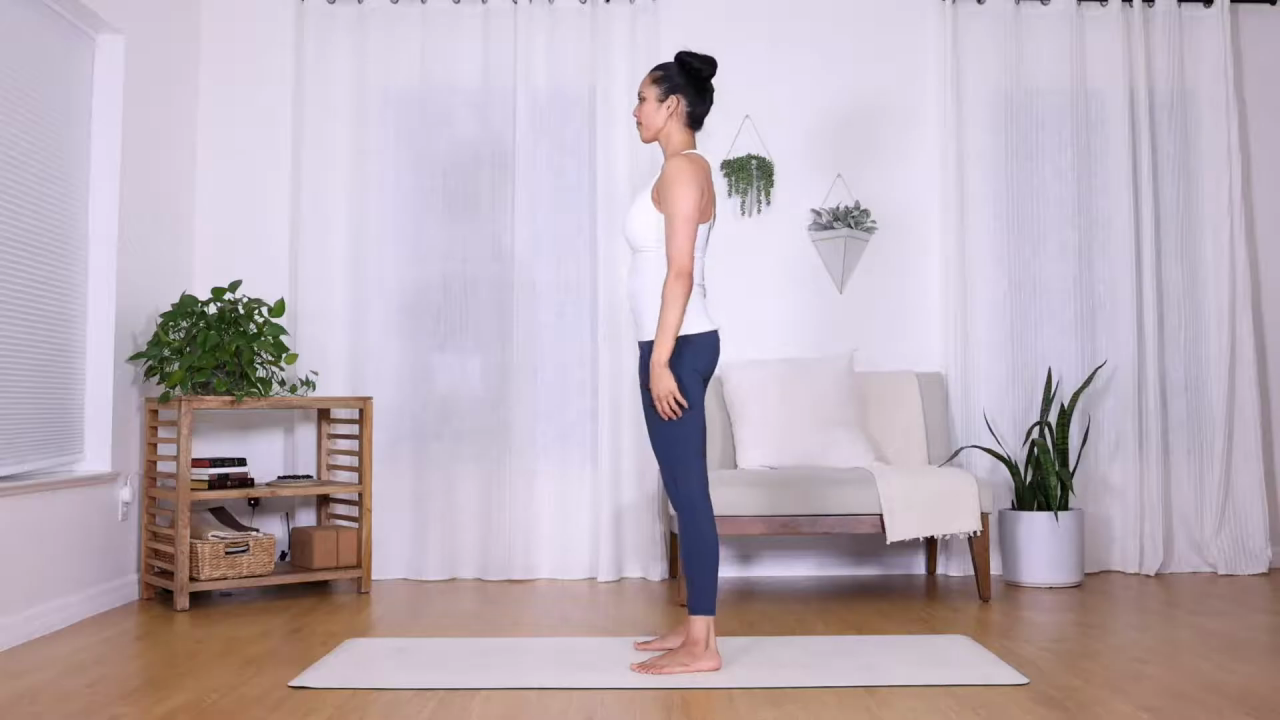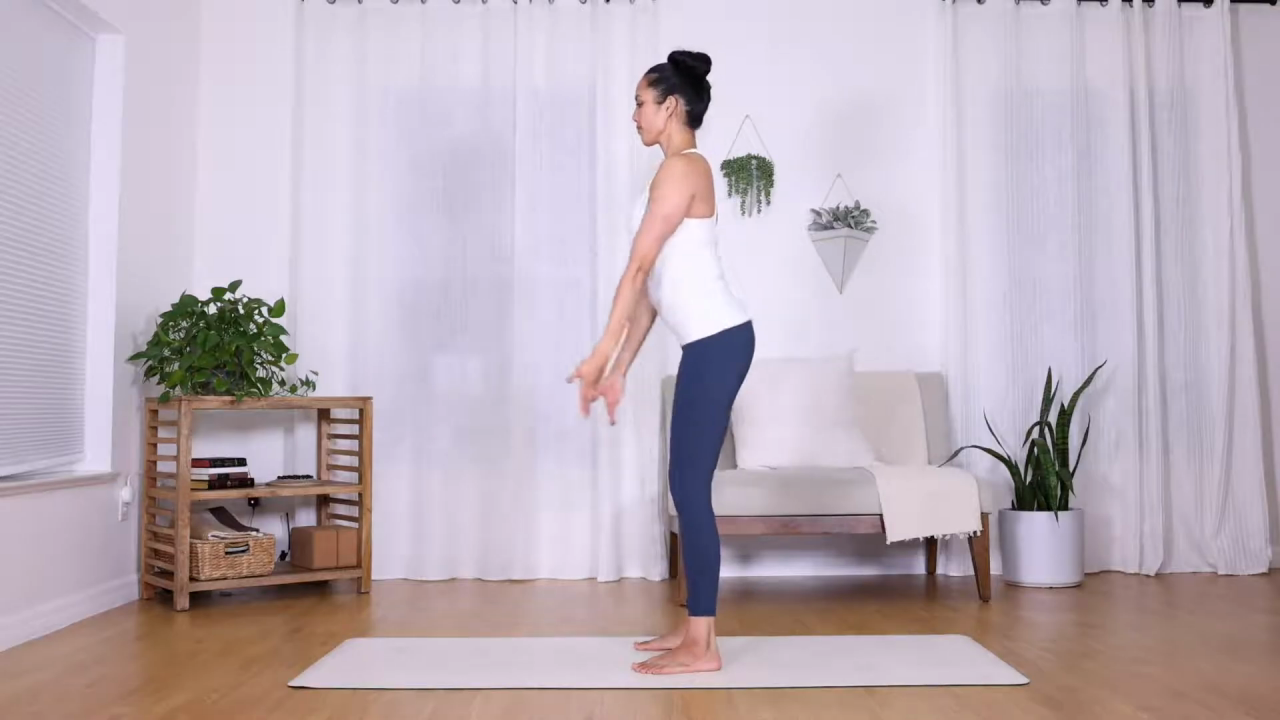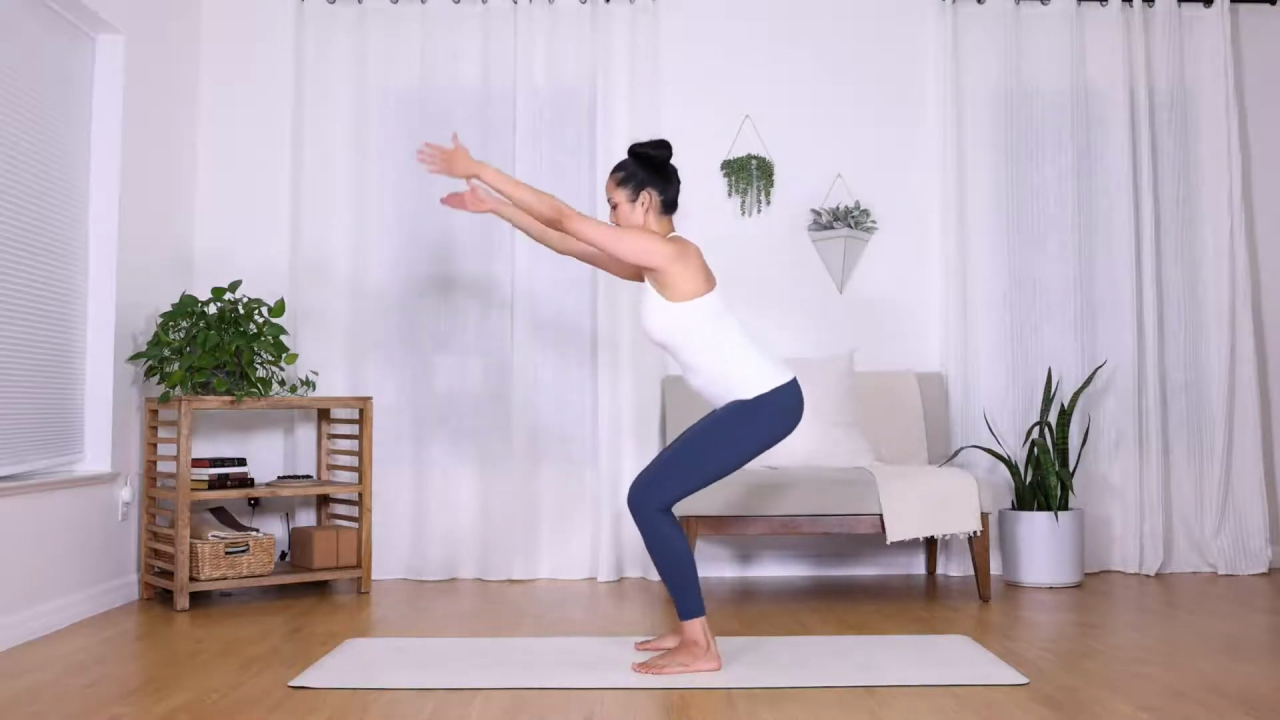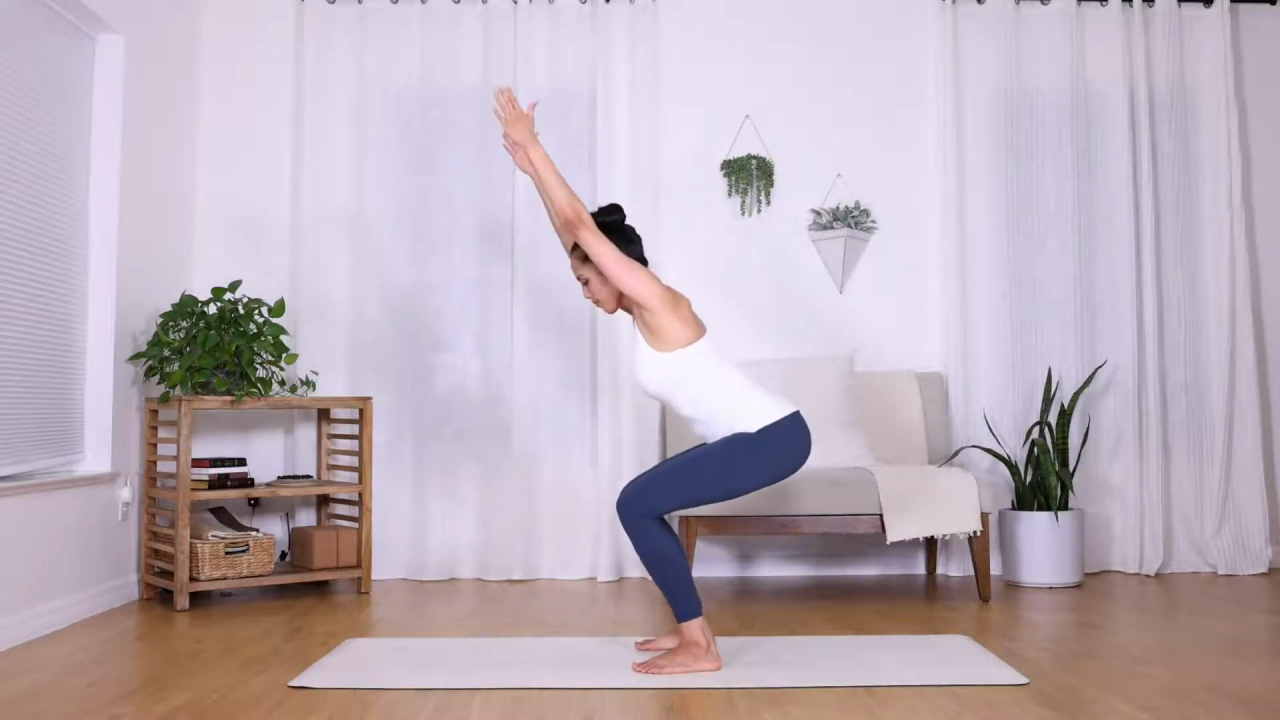
dt=1s
person 1, frame 1
left shoulder: (682, 169)
right shoulder: (683, 172)
left elbow: (681, 273)
left wrist: (659, 361)
left hip: (676, 347)
right hip: (678, 345)
left knee: (689, 493)
right knee: (684, 492)
left ankle: (702, 647)
right ankle: (695, 626)
person 1, frame 2
left shoulder: (681, 168)
right shoulder: (681, 171)
left elbow: (640, 269)
right elbow: (652, 284)
left wrist: (599, 354)
right wrist: (617, 364)
left hip: (717, 343)
right hip: (711, 344)
left knee: (689, 488)
right knee: (687, 487)
left ankle: (702, 647)
right ankle: (695, 629)
person 1, frame 3
left shoulder: (668, 254)
right shoulder: (654, 265)
left elbow: (565, 219)
right elbow: (567, 240)
left wrist: (478, 169)
right wrist: (494, 206)
left hip: (765, 404)
right hip: (755, 401)
left knee: (648, 499)
right knee: (650, 499)
left ankle: (699, 647)
right ankle: (691, 629)
person 1, frame 4
left shoulder: (658, 303)
right shoulder: (646, 308)
left elbow: (582, 225)
right elbow: (574, 237)
left wrist: (532, 146)
right wrist: (532, 171)
left hip: (772, 439)
right hip: (761, 436)
left knee: (636, 505)
right knee: (642, 505)
left ankle: (699, 648)
right ankle: (692, 629)
